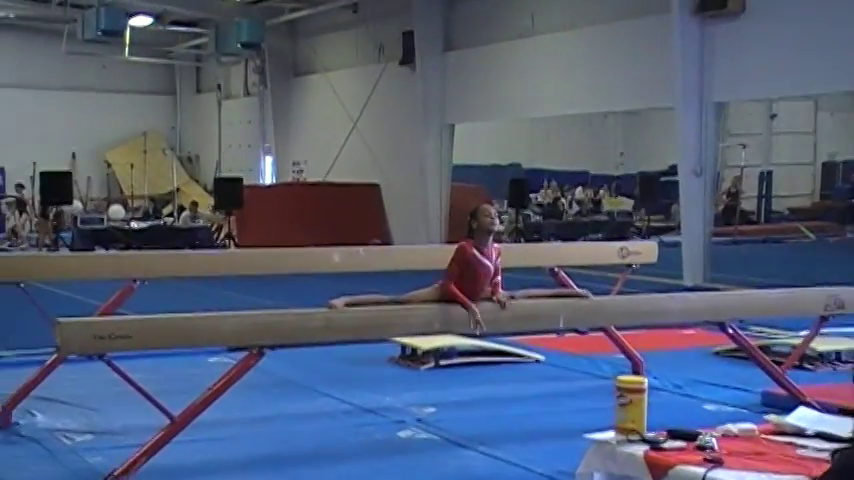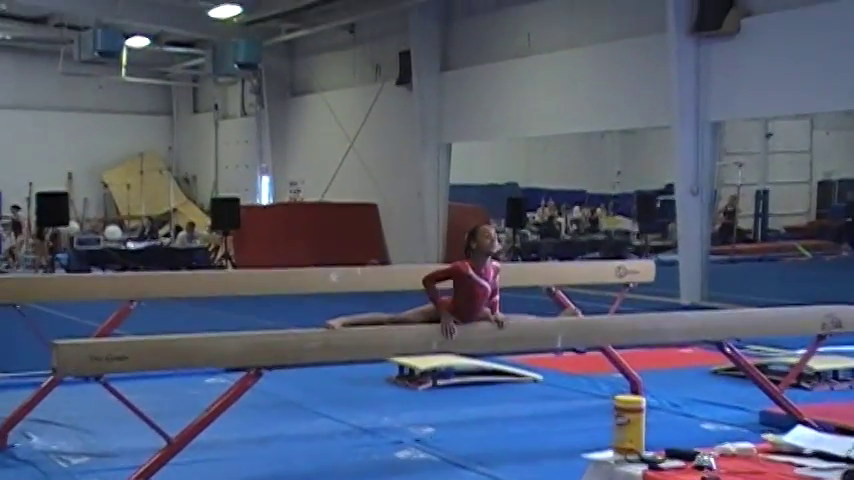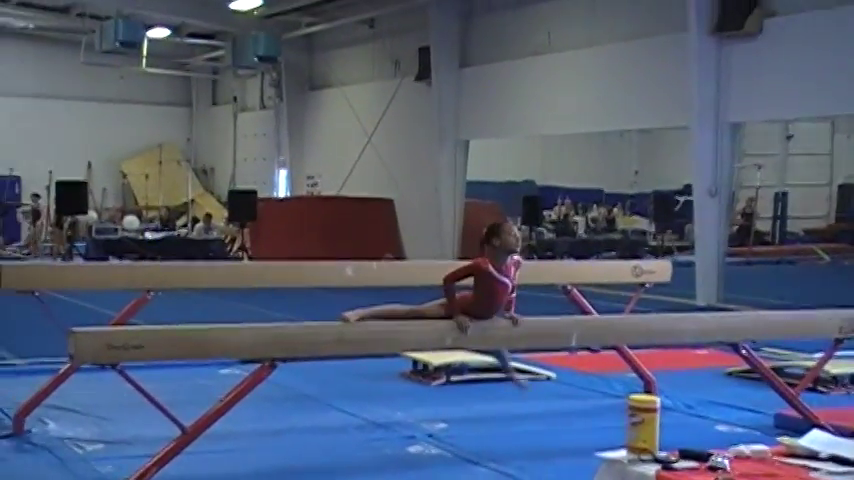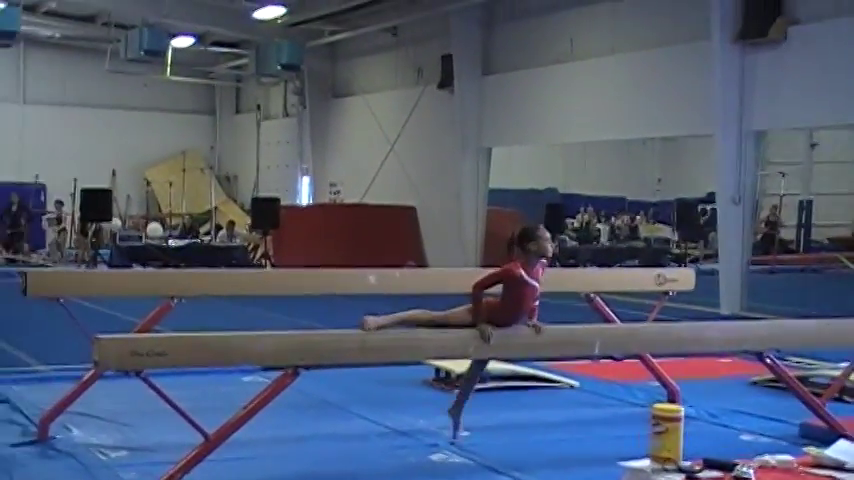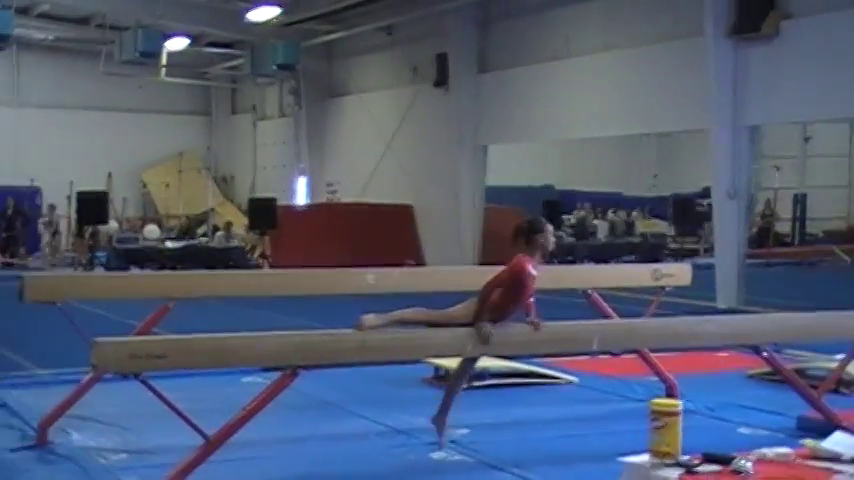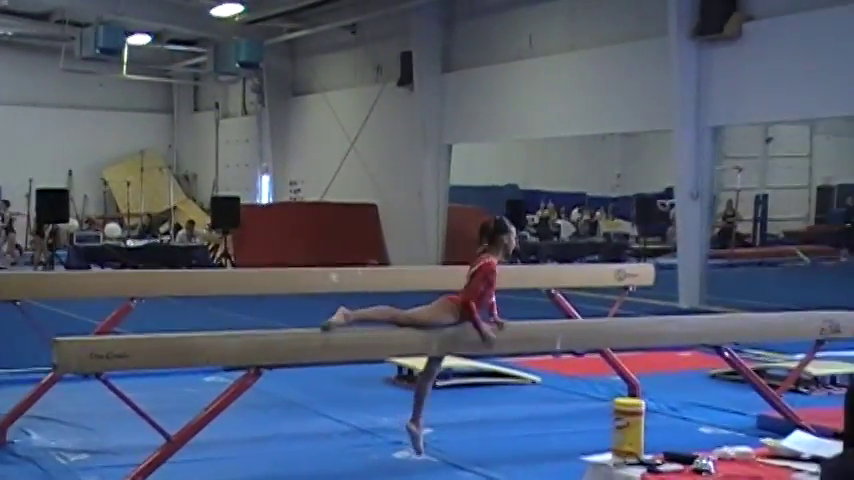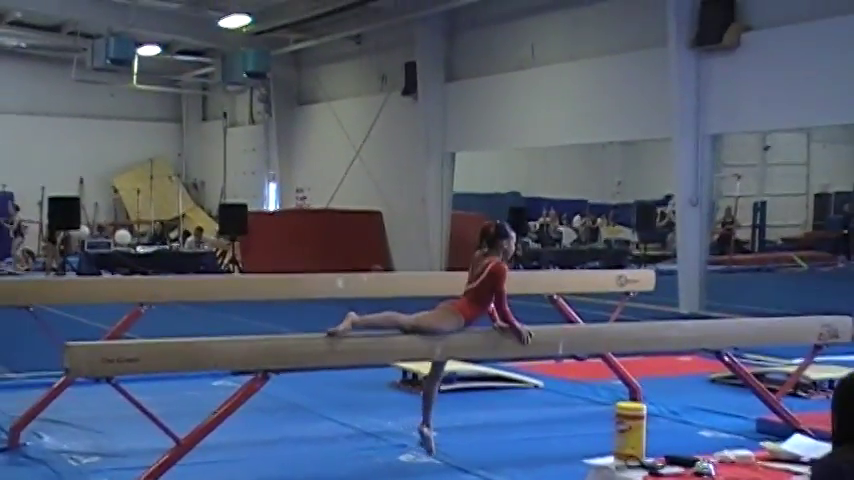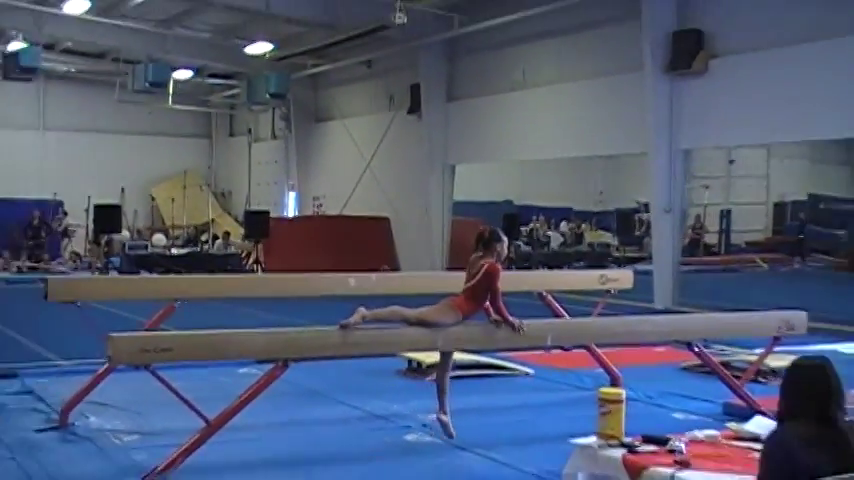
dt=0.2s
person 1, frame 1
left shoulder: (496, 250)
right shoulder: (464, 249)
left elbow: (496, 276)
right elbow: (449, 284)
left wrist: (497, 292)
right wrist: (471, 308)
left hip: (476, 297)
right hip: (445, 294)
left knee: (514, 296)
right knee: (399, 299)
right ankle: (347, 300)
person 1, frame 2
left shoulder: (496, 268)
right shoulder: (462, 269)
left elbow: (494, 295)
right elbow: (428, 281)
left wrist: (496, 313)
right wrist: (445, 313)
left hip: (473, 316)
right hip: (447, 311)
right knee: (395, 319)
right ankle: (344, 321)
person 1, frame 3
left shoulder: (516, 262)
right shoulder: (483, 265)
right elbow: (448, 280)
left wrist: (510, 312)
right wrist: (456, 314)
left hip: (486, 317)
right hip: (466, 307)
right knee: (413, 311)
left ankle: (508, 371)
right ankle: (361, 312)
person 1, frame 4
left shoulder: (541, 266)
right shoulder: (514, 271)
right elbow: (477, 287)
left wrist: (532, 319)
right wrist: (480, 323)
left hip: (502, 322)
right hip: (489, 314)
left knee: (479, 365)
right knee: (436, 318)
left ankle: (457, 410)
right ankle: (383, 320)
person 1, frame 5
left shoulder: (533, 261)
right shoulder: (521, 264)
left elbow: (527, 290)
right elbow: (487, 289)
left wrist: (530, 316)
right wrist: (480, 321)
left hip: (492, 315)
right hip: (487, 312)
left knee: (466, 368)
right knee: (434, 317)
right ankle: (380, 319)
person 1, frame 6
left shoulder: (487, 258)
right shoulder: (489, 264)
left elbow: (486, 291)
right elbow: (467, 301)
left wrist: (494, 316)
right wrist: (480, 327)
left hip: (455, 311)
right hip: (451, 310)
left knee: (431, 370)
right knee: (401, 316)
right ankle: (348, 316)
person 1, frame 7
left shoulder: (480, 258)
right shoulder: (499, 267)
right elbow: (501, 306)
left wrist: (498, 322)
right wrist: (516, 326)
left hip: (452, 310)
right hip: (456, 316)
left knee: (436, 374)
right knee: (408, 323)
left ankle: (426, 425)
right ankle: (357, 321)
person 1, frame 8
left shoulder: (476, 260)
right shoulder: (493, 268)
right elbow: (495, 301)
left wrist: (491, 315)
right wrist: (509, 320)
left hip: (452, 306)
right hip: (455, 311)
left knee: (445, 364)
right knee: (412, 316)
left ankle: (443, 411)
right ankle: (366, 315)
